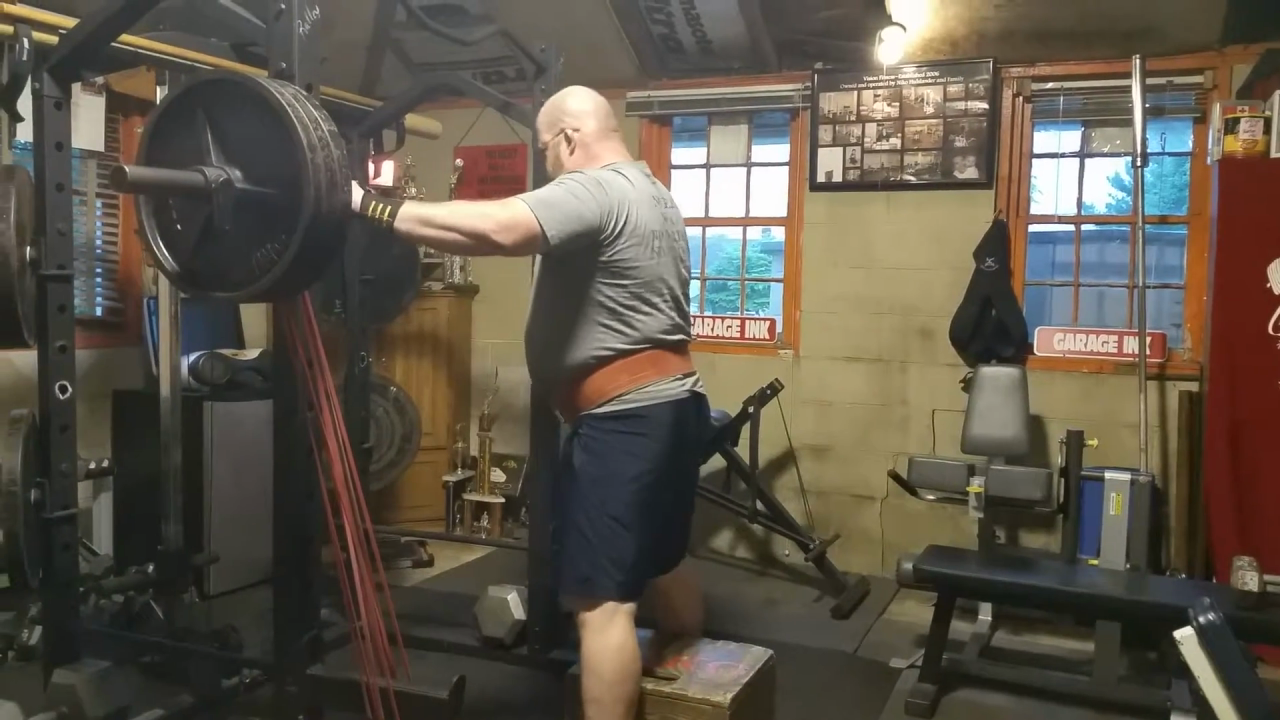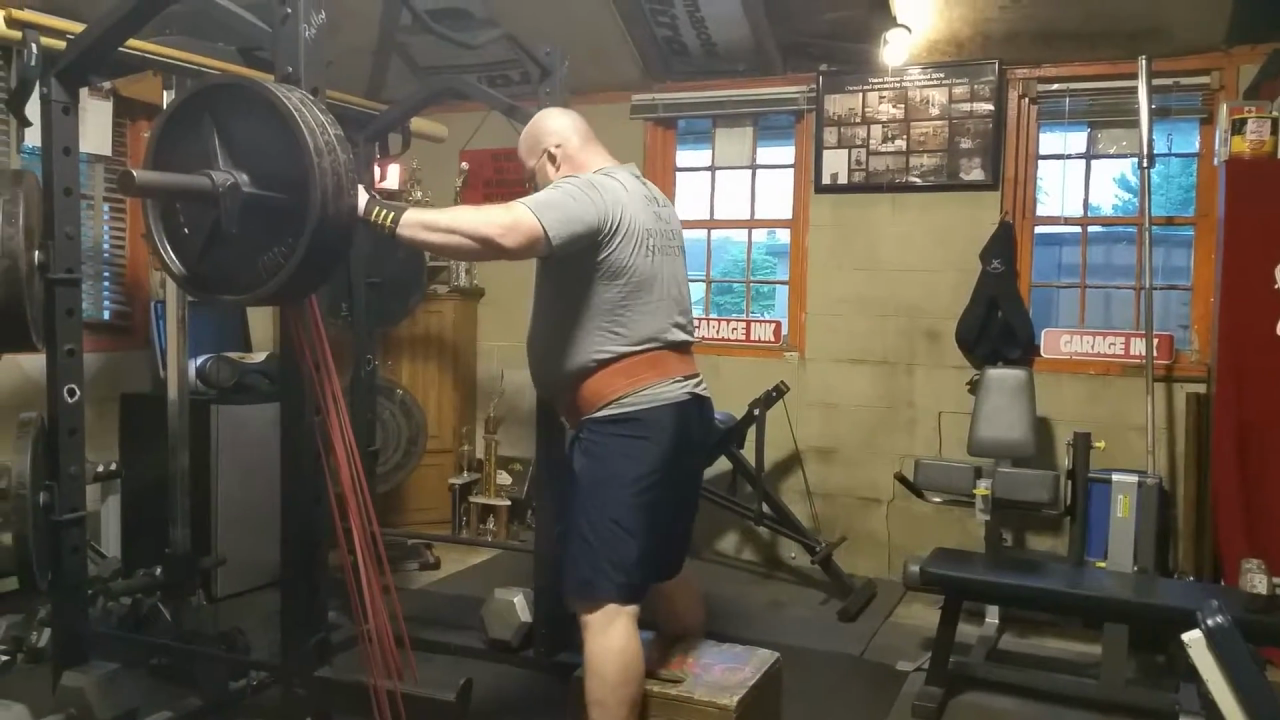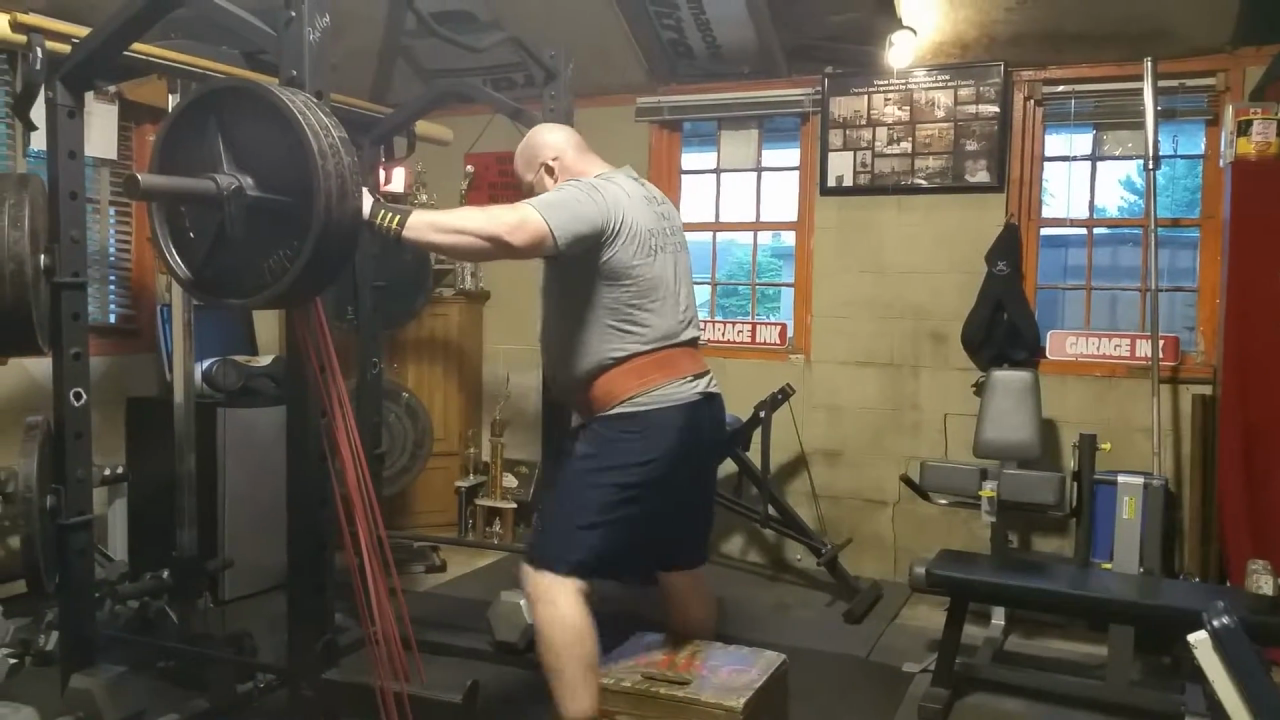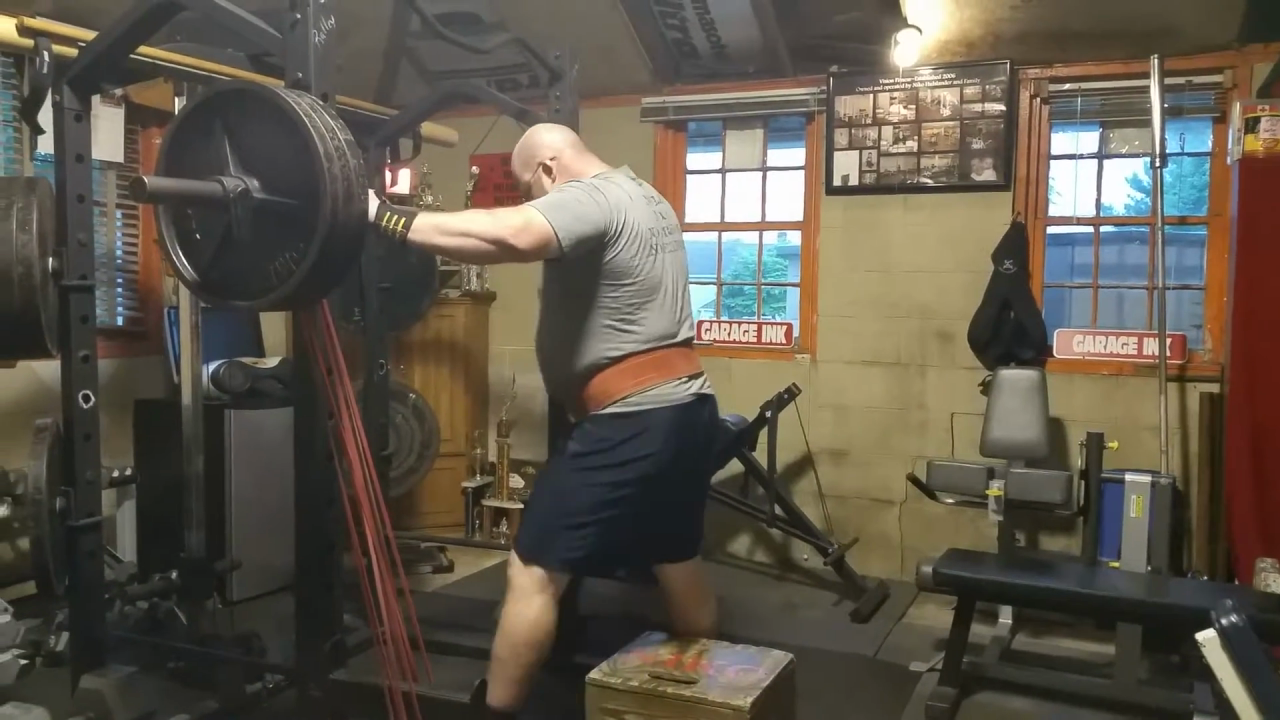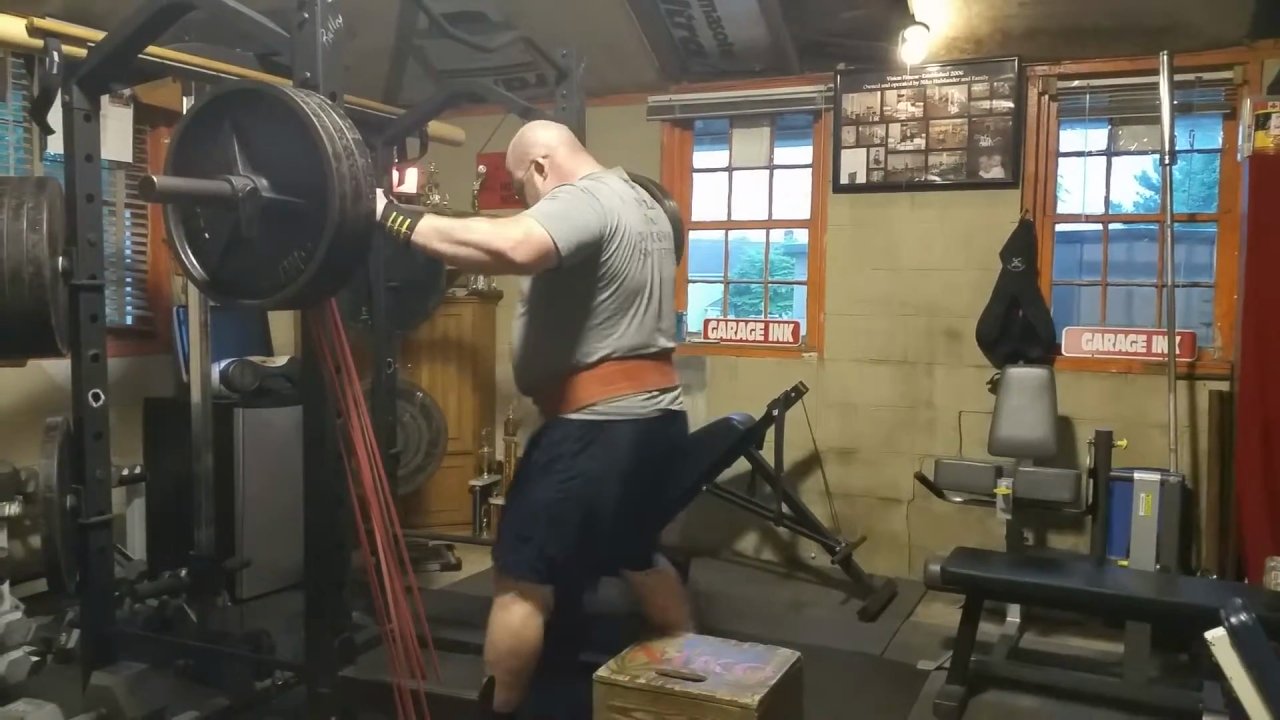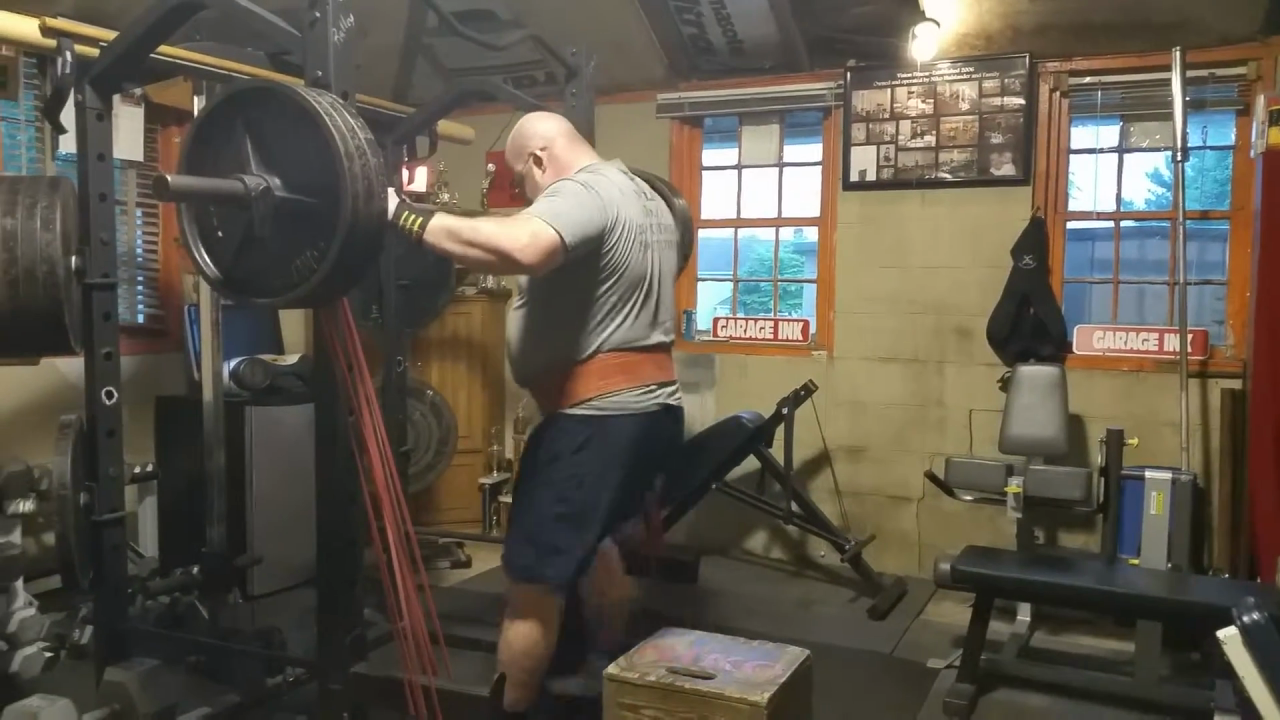
dt=0.2s
person 1, frame 1
left shoulder: (596, 190)
right shoulder: (649, 193)
left elbow: (495, 228)
left wrist: (372, 206)
left hip: (626, 419)
right hip: (671, 405)
left knee: (602, 601)
right knee: (661, 565)
person 1, frame 2
left shoulder: (589, 195)
right shoulder: (644, 196)
left elbow: (499, 231)
left wrist: (378, 212)
left hip: (629, 421)
right hip: (678, 409)
left knee: (602, 603)
right knee: (662, 570)
person 1, frame 3
left shoulder: (591, 198)
right shoulder: (647, 198)
left elbow: (504, 230)
left wrist: (384, 216)
left hip: (640, 420)
right hip: (692, 406)
left knee: (549, 573)
right knee: (678, 566)
person 1, frame 4
left shoulder: (589, 197)
right shoulder: (645, 198)
left elbow: (512, 234)
left wrist: (391, 217)
left hip: (631, 421)
right hip: (685, 408)
left knee: (535, 571)
right knee: (678, 563)
person 1, frame 5
left shoulder: (580, 201)
right shoulder: (641, 203)
left elbow: (511, 246)
left wrist: (395, 217)
left hip: (600, 422)
right hip: (655, 413)
left knee: (523, 581)
right knee: (637, 558)
person 1, frame 6
left shoulder: (581, 194)
right shoulder: (643, 197)
left elbow: (518, 247)
left wrist: (408, 216)
left hip: (597, 416)
right hip: (652, 407)
left knee: (534, 576)
right knee: (586, 541)
